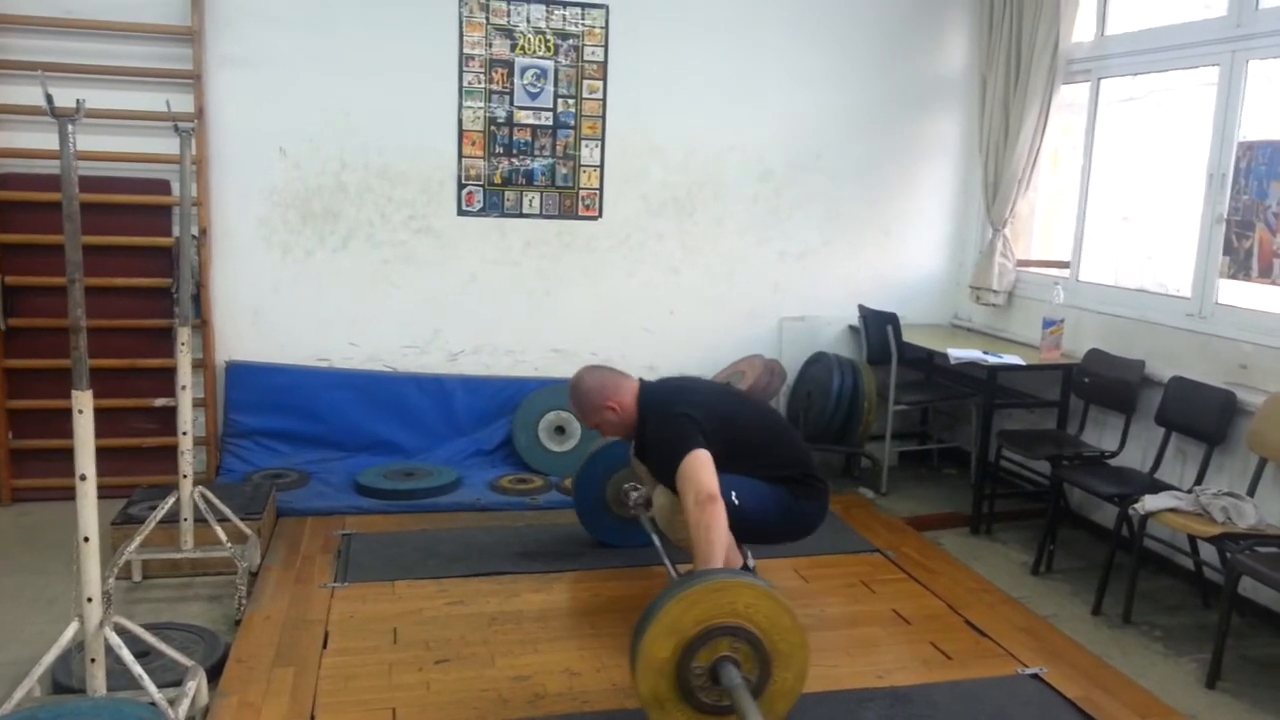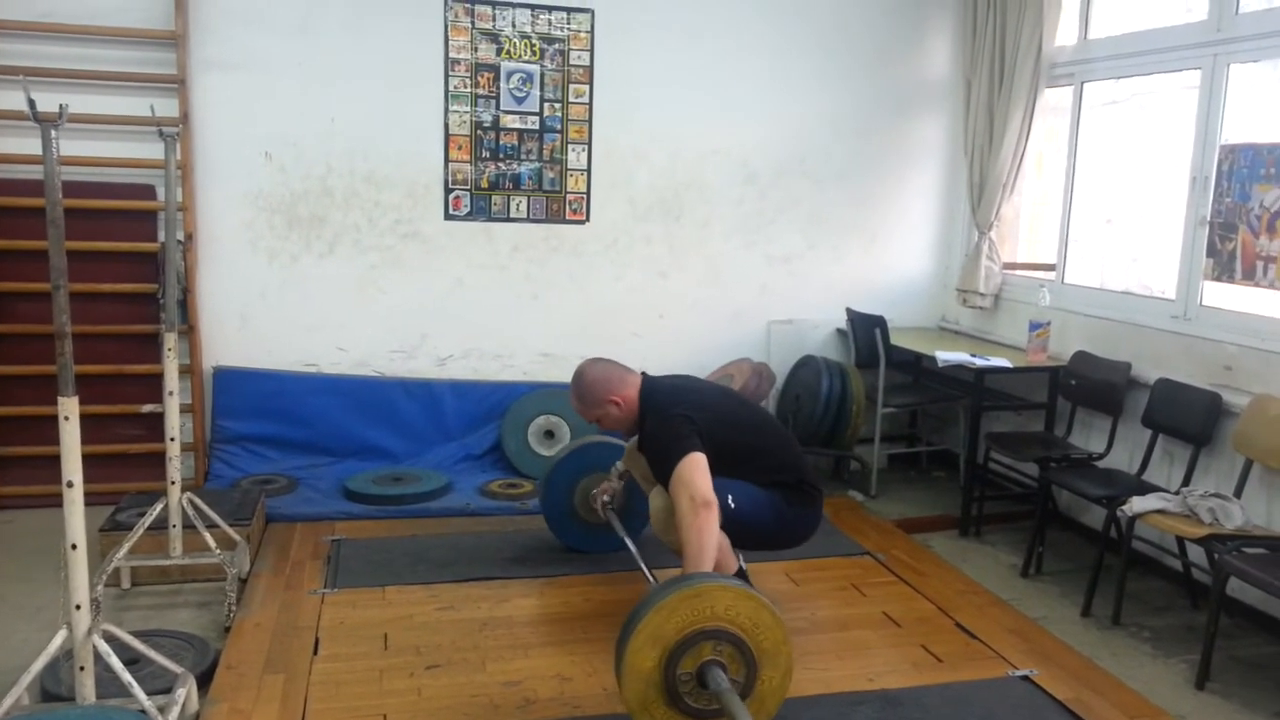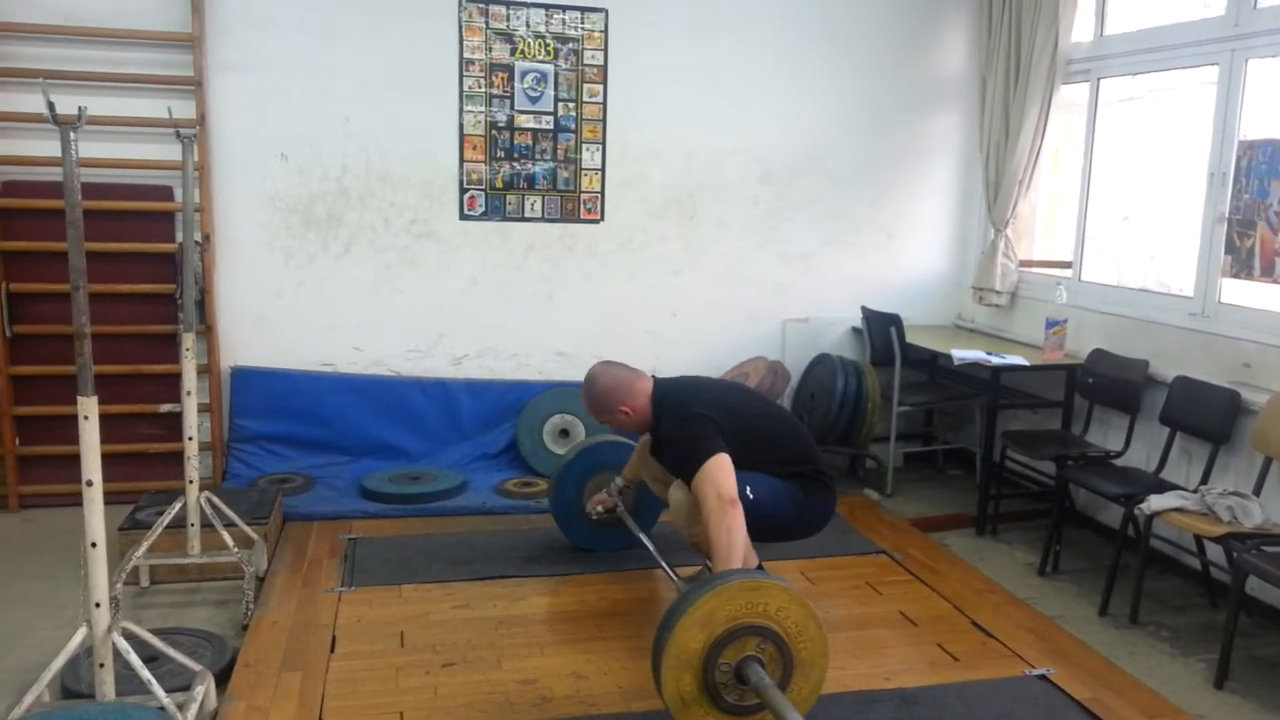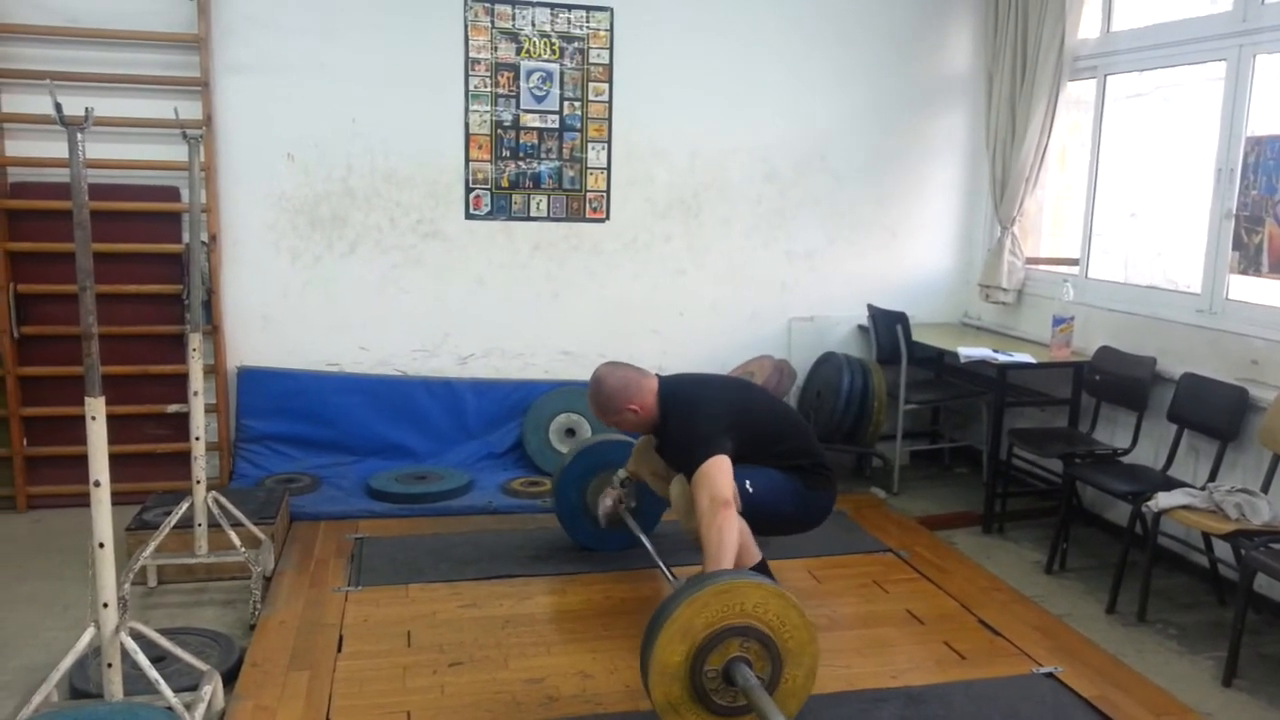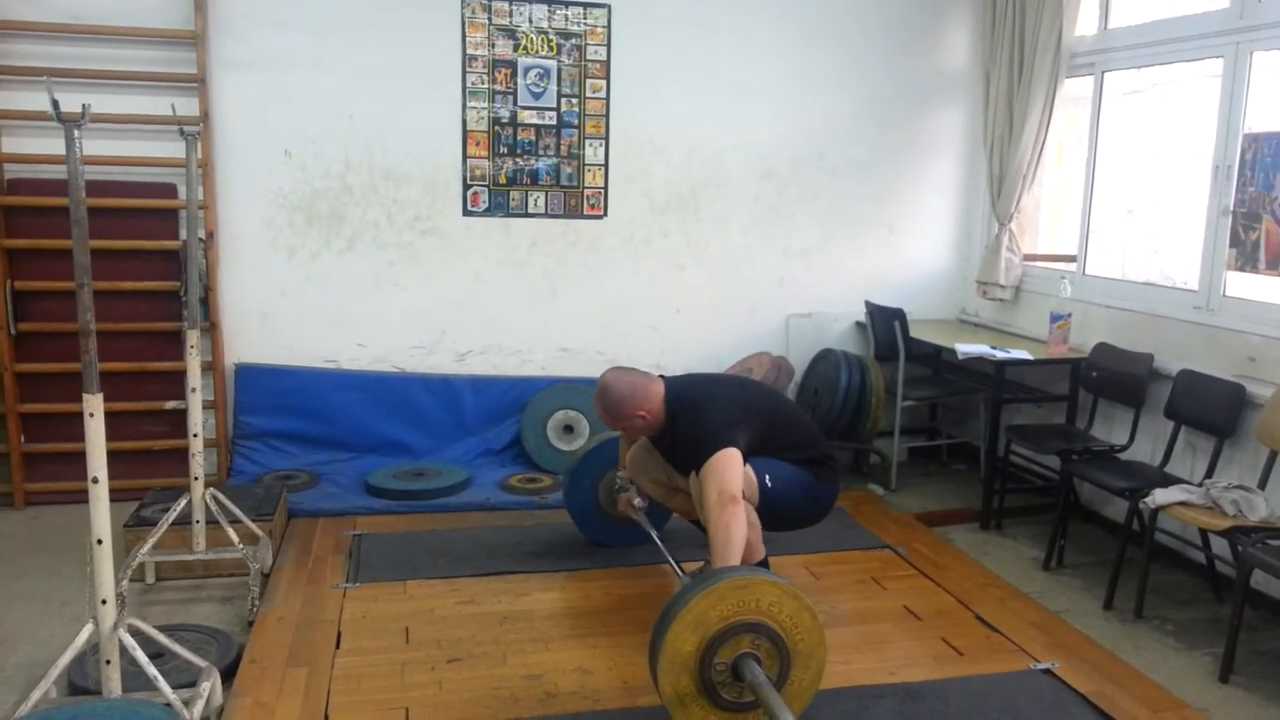
dt=0.5s
person 1, frame 1
left shoulder: (667, 423)
right shoulder: (659, 399)
left elbow: (706, 501)
left hip: (796, 500)
left knee: (675, 504)
right ankle: (734, 559)
person 1, frame 2
left shoulder: (668, 421)
right shoulder: (658, 395)
left elbow: (698, 507)
right wrist: (618, 475)
left hip: (791, 508)
left knee: (668, 506)
right knee: (640, 453)
right ankle: (726, 562)
person 1, frame 3
left shoulder: (685, 422)
right shoulder: (667, 397)
left elbow: (724, 505)
right elbow: (649, 443)
left hip: (804, 497)
left knee: (688, 498)
right knee: (651, 455)
right ankle: (742, 563)
person 1, frame 4
left shoulder: (695, 421)
right shoulder: (667, 395)
left elbow: (718, 506)
left hip: (805, 491)
left knee: (691, 491)
right knee: (648, 455)
right ankle: (740, 554)
person 1, frame 5
left shoulder: (706, 421)
right shoulder: (663, 396)
left elbow: (726, 500)
right wrist: (627, 483)
left hip: (810, 483)
left knee: (714, 483)
right knee: (641, 460)
right ankle: (736, 555)
